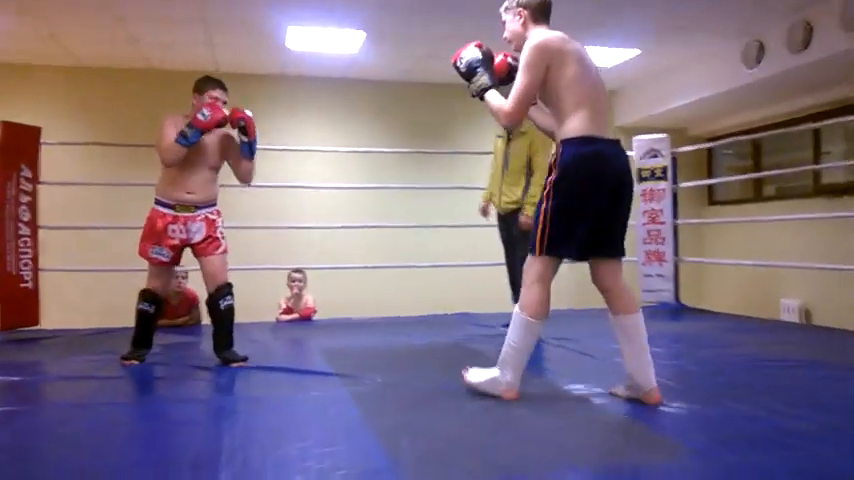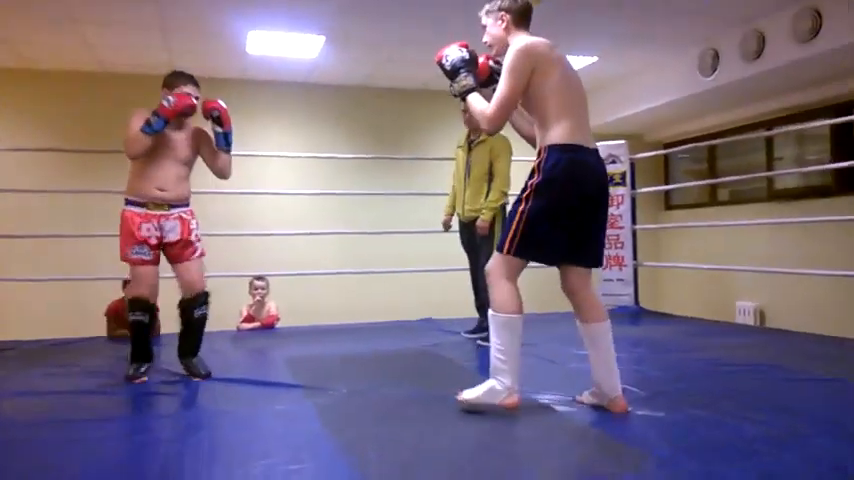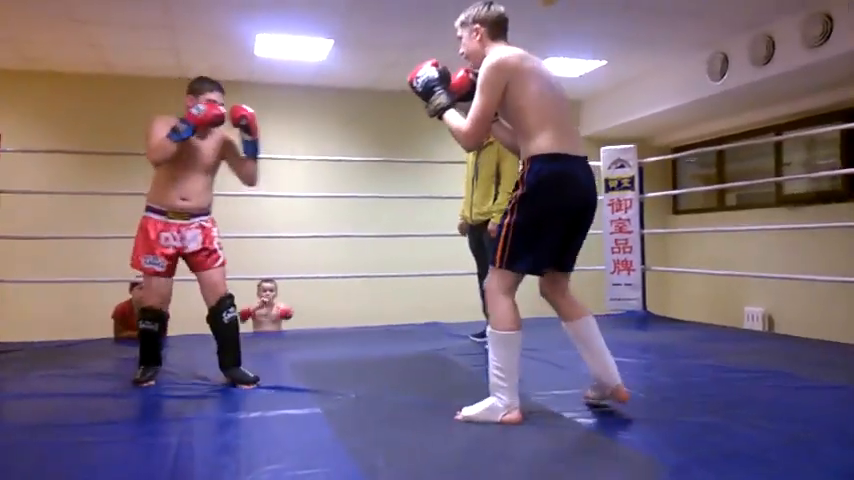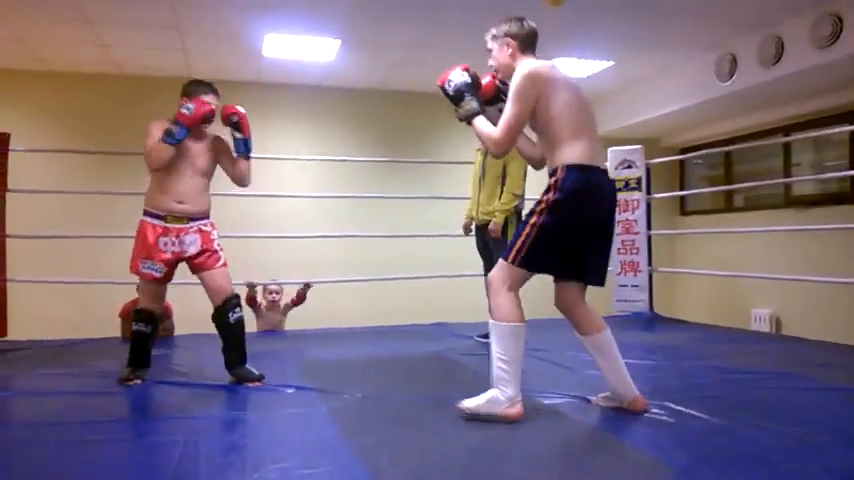
dt=0.4s
person 1, frame 1
left shoulder: (540, 44)
right shoulder: (573, 47)
left elbow: (508, 118)
left wrist: (482, 83)
right wrist: (527, 98)
left hip: (581, 160)
right hip: (613, 160)
left knee: (537, 272)
right knee: (609, 277)
left ankle: (506, 378)
right ankle: (645, 383)
person 1, frame 2
left shoulder: (523, 49)
right shoulder: (548, 55)
left elbow: (491, 122)
left wrist: (465, 84)
right wrist: (495, 89)
left hip: (561, 167)
right hip: (590, 168)
left knee: (500, 270)
right knee: (579, 286)
left ankle: (504, 384)
right ankle: (610, 391)
person 1, frame 3
left shoulder: (497, 63)
right shoulder: (531, 64)
left elbow: (470, 138)
left wrist: (440, 101)
right wrist: (488, 112)
left hip: (547, 178)
right hip: (579, 178)
left knee: (499, 286)
right knee: (556, 288)
left ankle: (504, 402)
right ankle: (610, 381)
person 1, frame 4
left shoulder: (529, 73)
right shoulder: (554, 79)
left elbow: (498, 145)
left wrist: (470, 107)
right wrist: (497, 112)
left hip: (573, 188)
right hip: (598, 190)
left knee: (501, 281)
right knee: (571, 299)
left ankle: (507, 395)
right ankle: (626, 392)
person 2, frame 1
left shoulder: (225, 139)
right shoulder: (172, 124)
left elbow: (245, 177)
right elbow: (168, 158)
left wrist: (247, 138)
right wrist: (195, 127)
left hip: (205, 217)
right hip: (167, 215)
left knee: (220, 284)
right knee: (157, 285)
left ankle: (225, 348)
right ankle: (140, 344)
person 2, frame 2
left shoulder: (197, 134)
right shoulder: (142, 117)
left elbow: (224, 171)
right elbow: (132, 150)
left wrist: (223, 129)
right wrist: (161, 116)
left hip: (179, 217)
right hip: (139, 214)
left knee: (195, 290)
right knee: (143, 292)
left ankle: (189, 354)
right ankle: (141, 359)
person 2, frame 3
left shoulder: (222, 139)
right shoulder: (165, 124)
left elbow: (250, 179)
right elbow: (156, 157)
left wrist: (250, 138)
right wrist: (189, 124)
left hip: (200, 225)
right hip: (160, 224)
left knee: (220, 297)
right knee: (156, 299)
left ankle: (231, 366)
right ankle: (149, 362)
person 2, frame 4
left shoulder: (215, 143)
right shoulder: (160, 128)
left elbow: (243, 179)
right elbow: (155, 162)
left wrist: (241, 136)
right wrist: (182, 124)
left hip: (199, 229)
right hip: (158, 228)
left knee: (226, 296)
right knee: (150, 302)
left ankle: (237, 365)
right ankle: (137, 364)
person 3, frame 1
left shoulder: (536, 134)
right shoulder: (501, 137)
left elbow: (540, 174)
left wrist: (530, 209)
right wrist: (487, 198)
left hip: (524, 209)
right hip: (504, 210)
left knee: (526, 265)
right knee: (513, 265)
person 3, frame 2
left shoulder: (497, 142)
right shoulder: (462, 146)
left elbow: (501, 183)
left wrist: (486, 214)
right wrist: (449, 211)
left hip: (488, 219)
right hip: (466, 219)
left knee: (489, 273)
right knee: (476, 273)
right ankle: (484, 321)
person 3, frame 3
left shoulder: (503, 144)
right shoulder: (473, 149)
left elbow: (508, 185)
left wrist: (497, 218)
right wrist: (464, 216)
left hip: (496, 222)
right hip: (476, 222)
right knee: (484, 277)
person 3, frame 4
left shoulder: (510, 146)
right shoulder: (482, 151)
left elbow: (514, 187)
left wrist: (499, 218)
right wrist: (470, 216)
left hip: (504, 220)
right hip: (483, 222)
